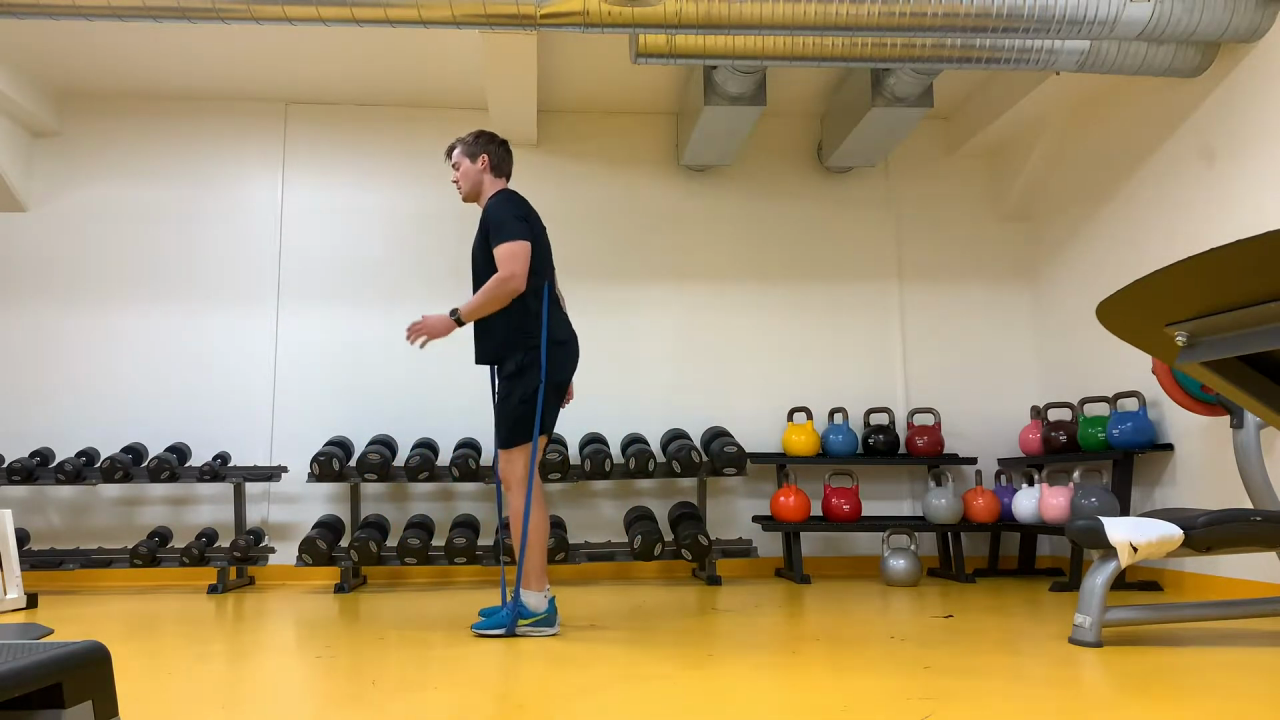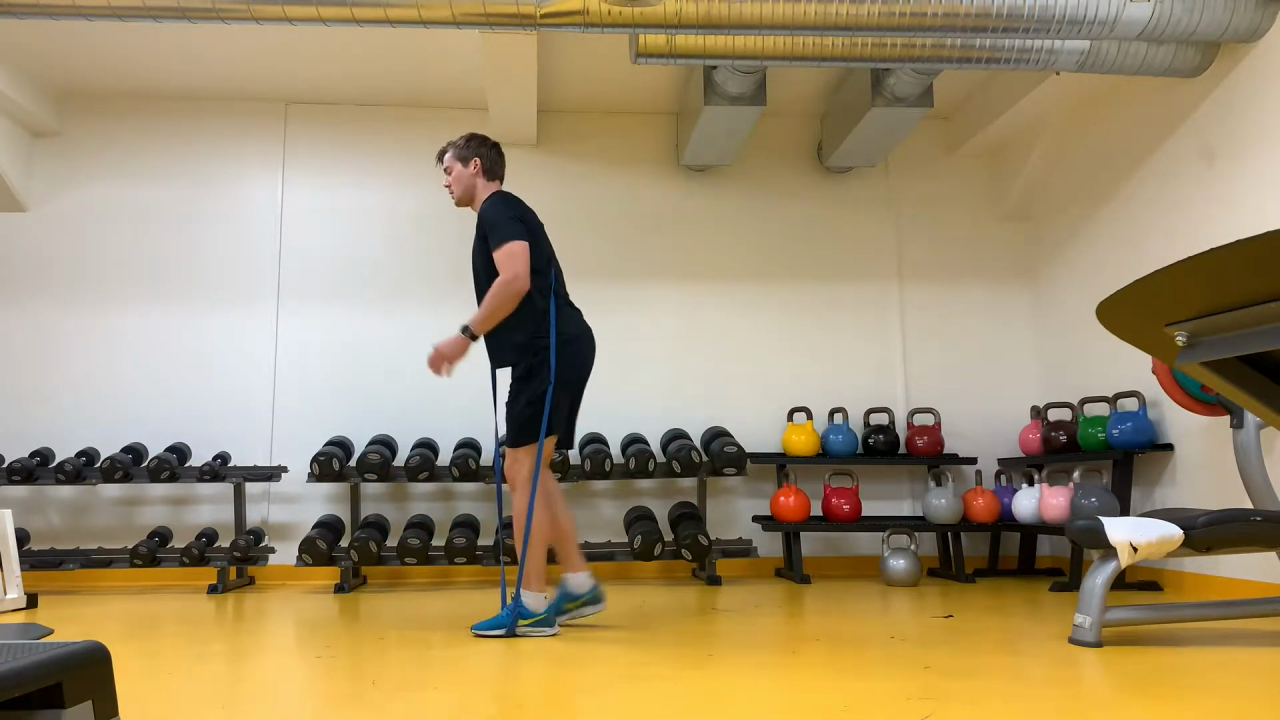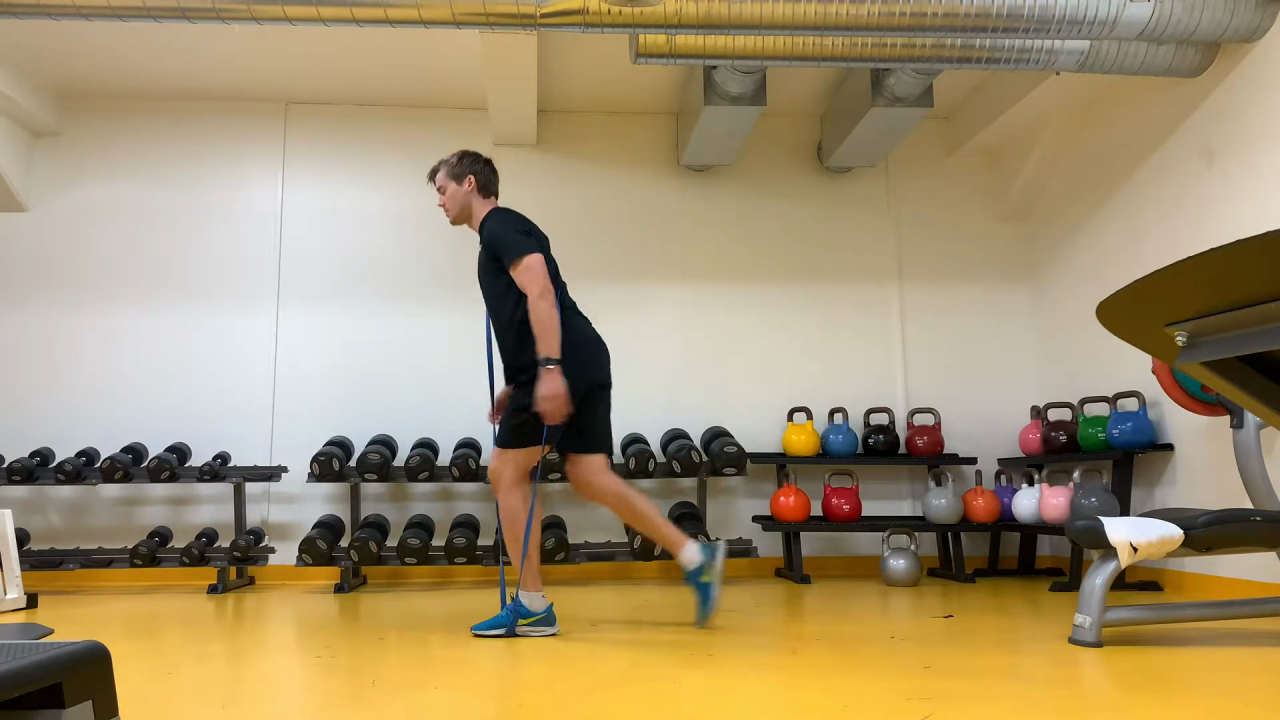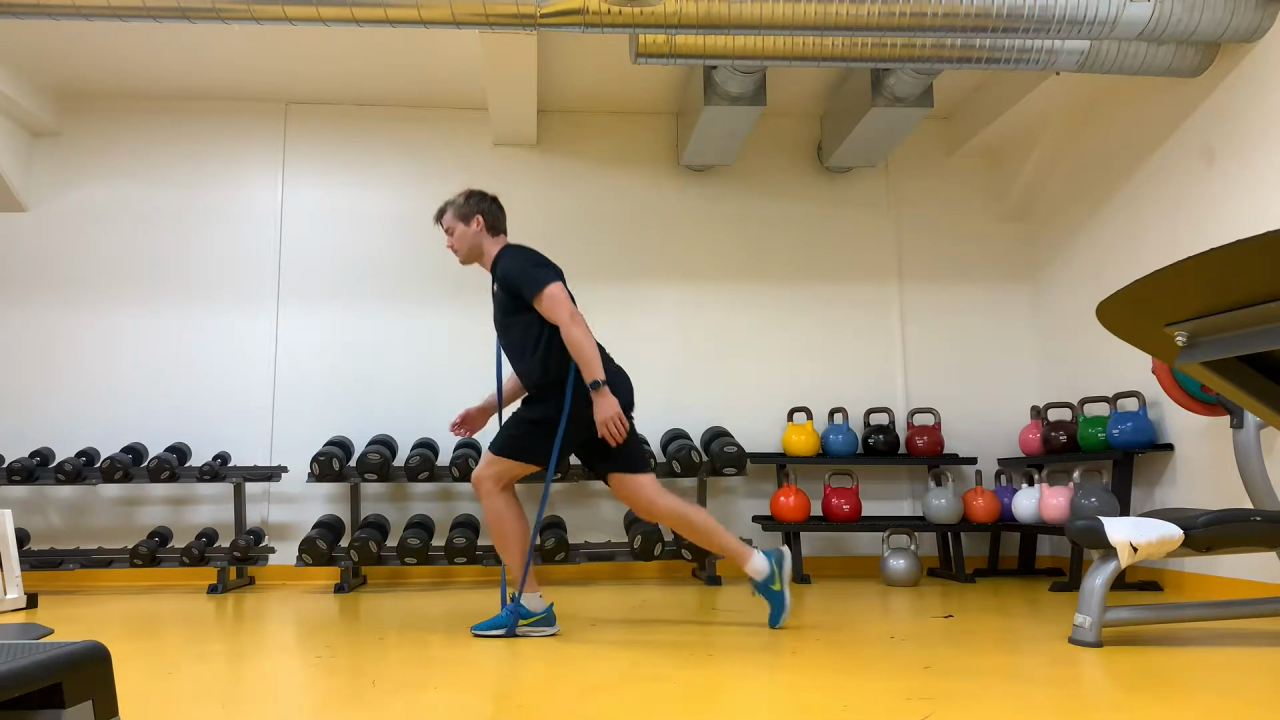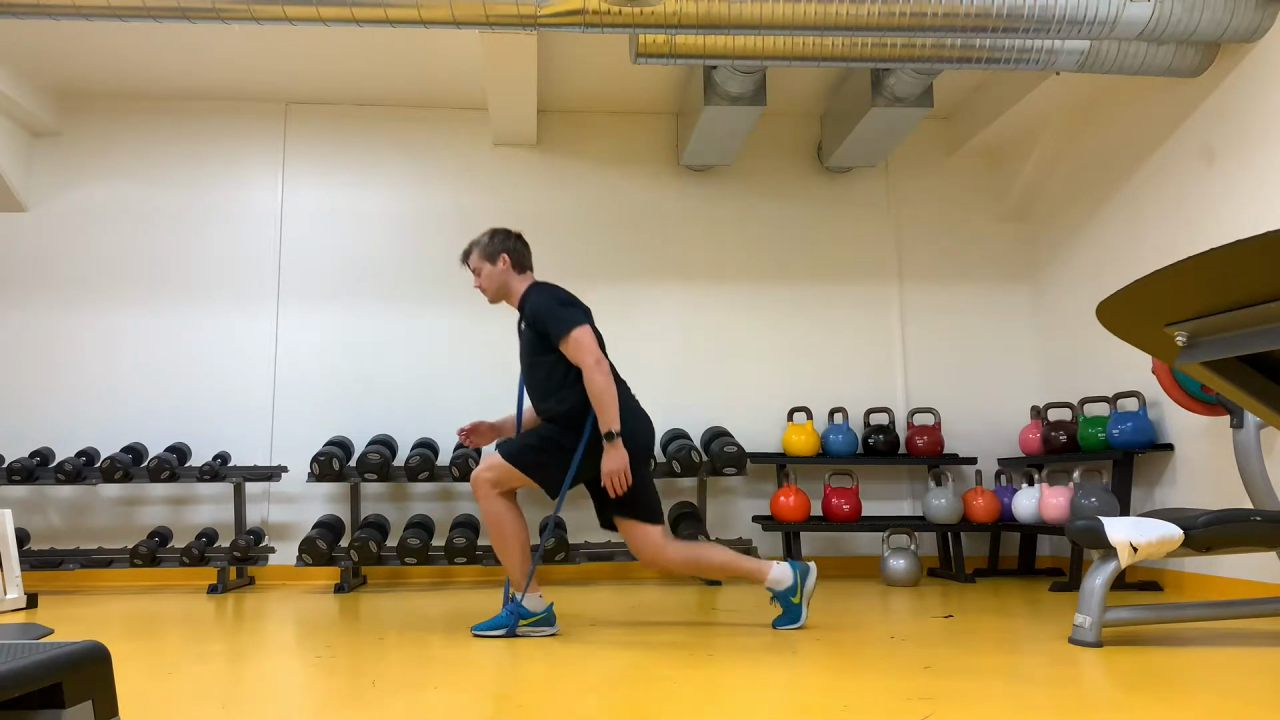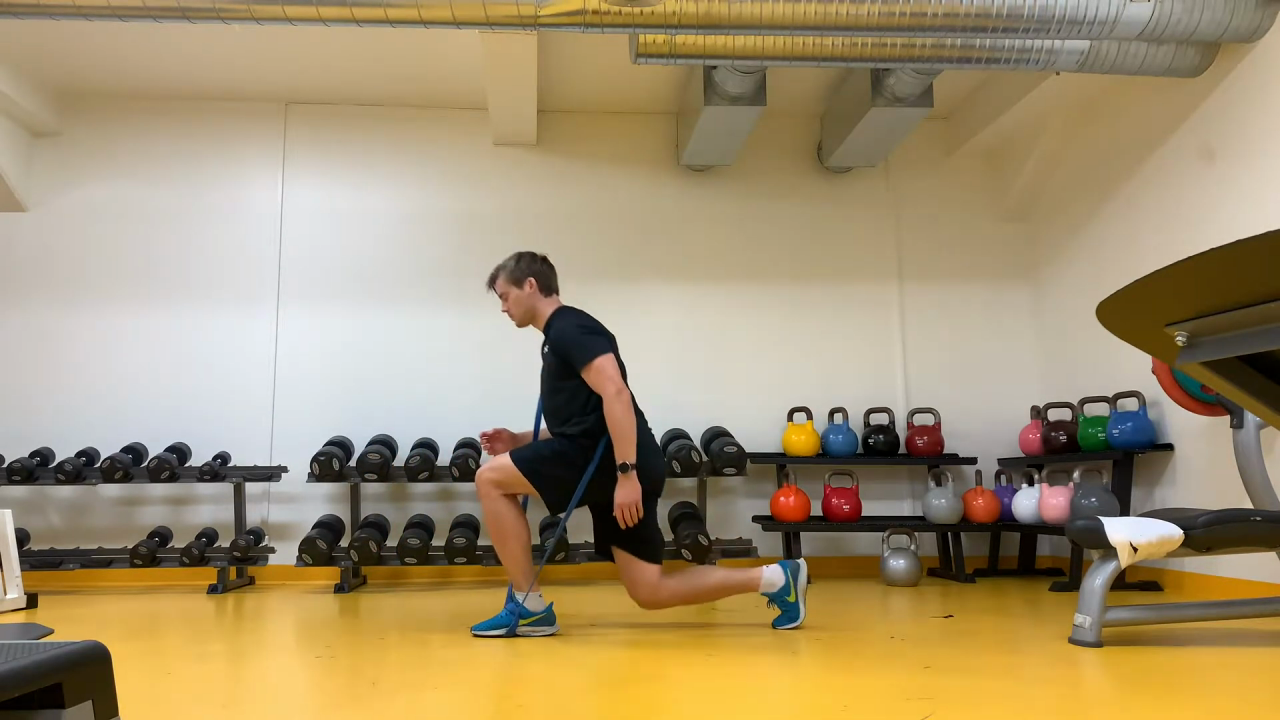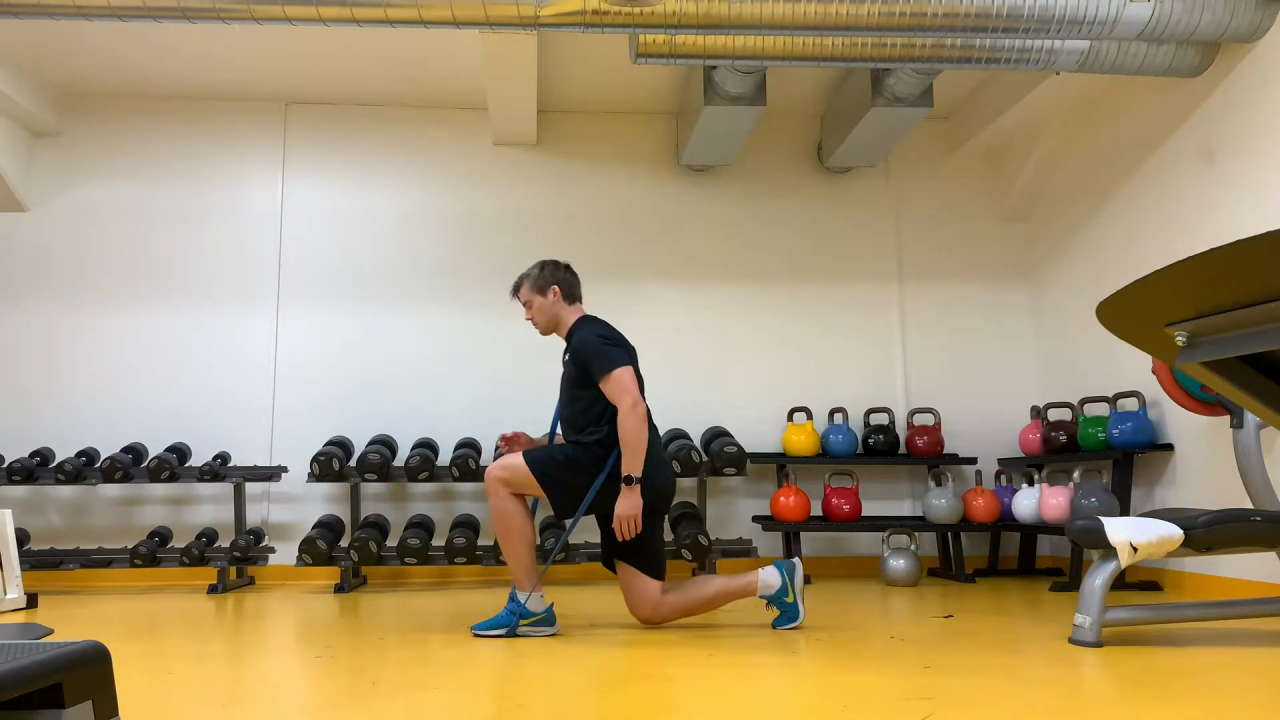
dt=0.2s
person 1, frame 1
left shoulder: (504, 207)
right shoulder: (511, 213)
left elbow: (512, 279)
left wrist: (451, 319)
right wrist: (556, 374)
left hip: (532, 354)
right hip: (534, 354)
left knee: (516, 474)
right knee: (519, 475)
left ankle: (534, 605)
right ankle: (535, 597)
person 1, frame 2
left shoulder: (497, 210)
right shoulder: (506, 215)
left elbow: (516, 282)
left wrist: (465, 336)
left hip: (547, 352)
right hip: (555, 352)
left knee: (520, 470)
right knee: (530, 472)
left ankle: (534, 606)
right ankle: (579, 583)
person 1, frame 3
left shoulder: (500, 227)
right shoulder: (501, 232)
left elbow: (541, 295)
left wrist: (548, 368)
right wrist: (515, 387)
left hip: (557, 367)
right hip: (578, 365)
left knee: (505, 473)
right knee: (590, 478)
left ankle: (532, 607)
right ankle: (694, 558)
person 1, frame 4
left shoulder: (514, 264)
right shoulder: (510, 274)
left elbow: (570, 321)
left wrist: (598, 391)
right wrist: (489, 407)
left hip: (580, 392)
right hip: (582, 393)
left knee: (488, 479)
right knee: (649, 501)
left ankle: (531, 606)
right ankle: (763, 566)
person 1, frame 5
left shoulder: (544, 302)
right shoulder: (536, 313)
left elbow: (594, 365)
left wrist: (611, 442)
right wrist: (501, 429)
left hip: (599, 431)
right hip: (615, 435)
left knee: (487, 480)
right knee: (658, 550)
left ankle: (530, 607)
right ankle: (784, 576)
person 1, frame 6
left shoulder: (569, 329)
right shoulder: (562, 334)
left elbow: (616, 394)
left wrist: (626, 474)
right wrist: (521, 440)
left hip: (610, 455)
right hip: (616, 460)
left knee: (491, 480)
right knee: (652, 591)
left ankle: (529, 607)
right ankle: (778, 578)
person 1, frame 7
left shoulder: (591, 339)
right shoulder: (585, 342)
left elbow: (632, 407)
left wrist: (629, 487)
right wrist: (540, 446)
left hip: (622, 471)
right hip: (631, 478)
left knee: (500, 476)
right knee: (652, 607)
left ankle: (529, 607)
right ankle: (773, 580)
